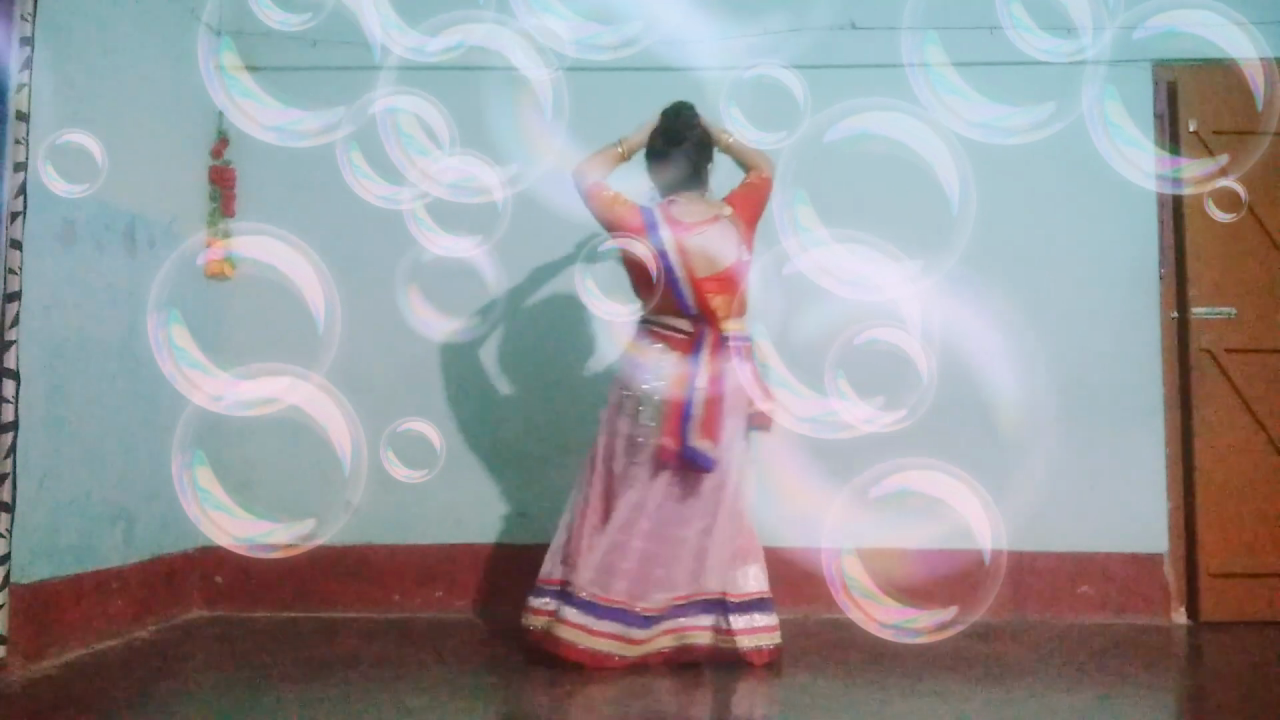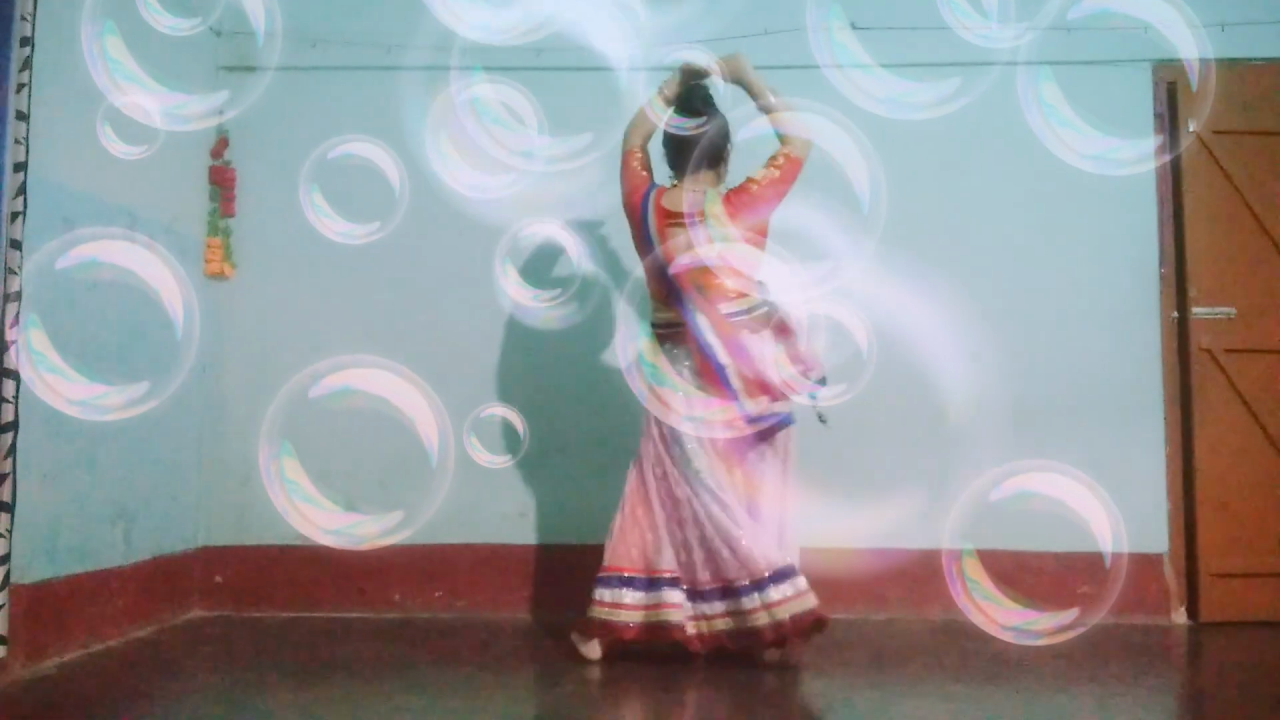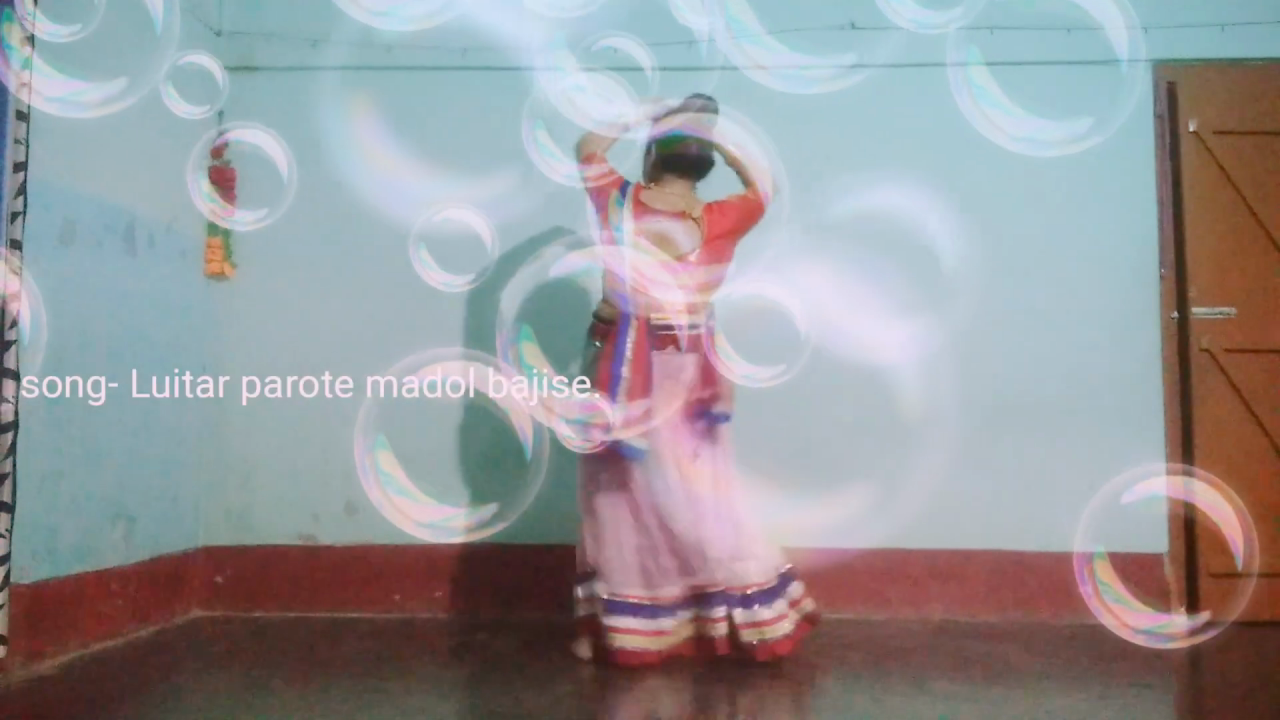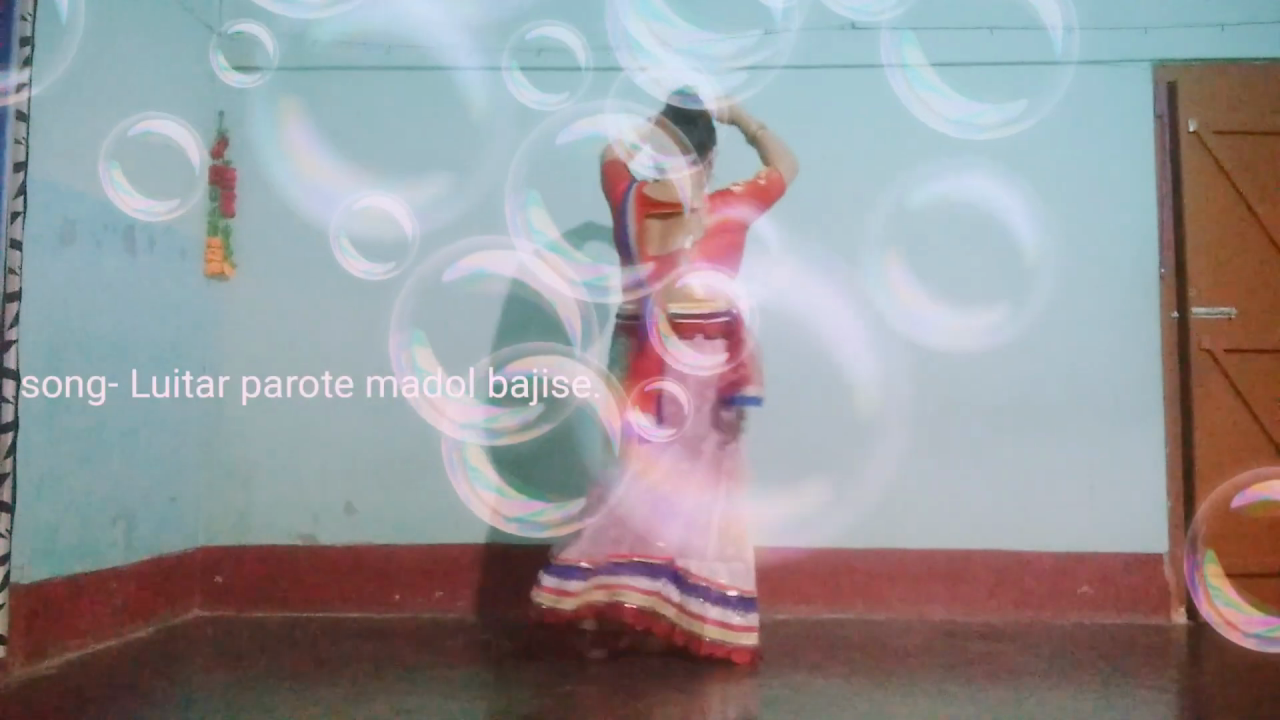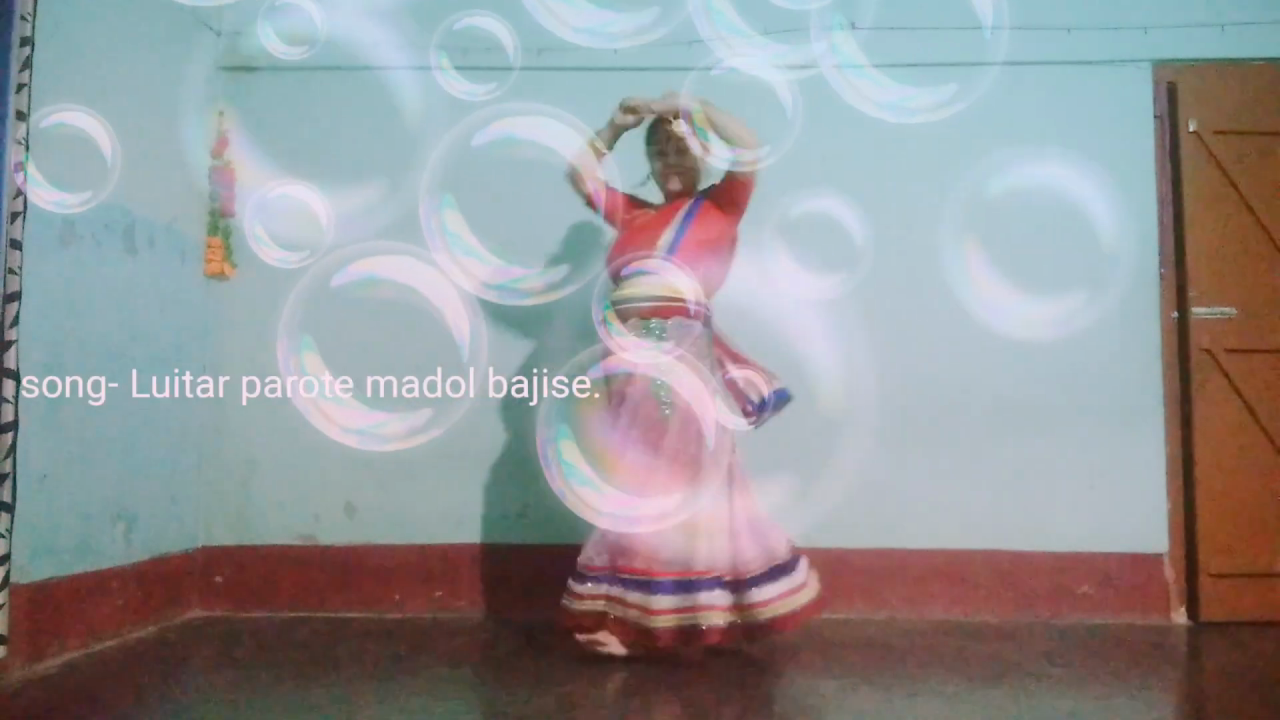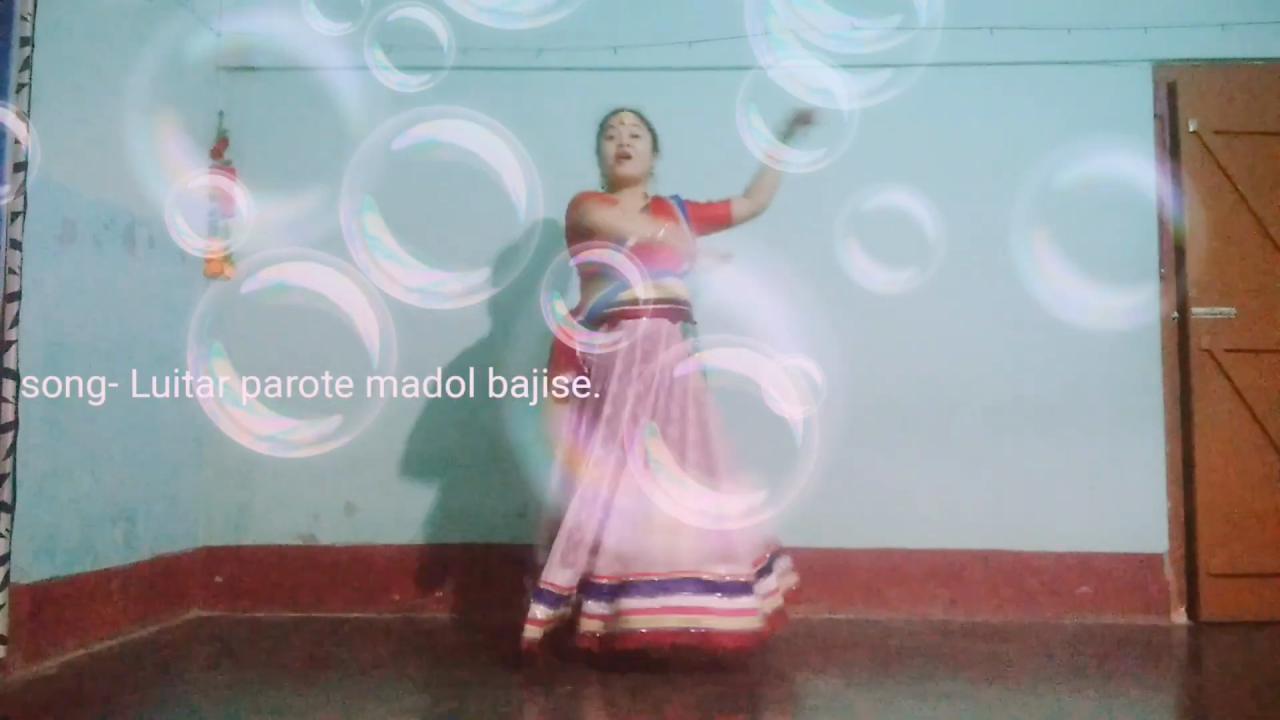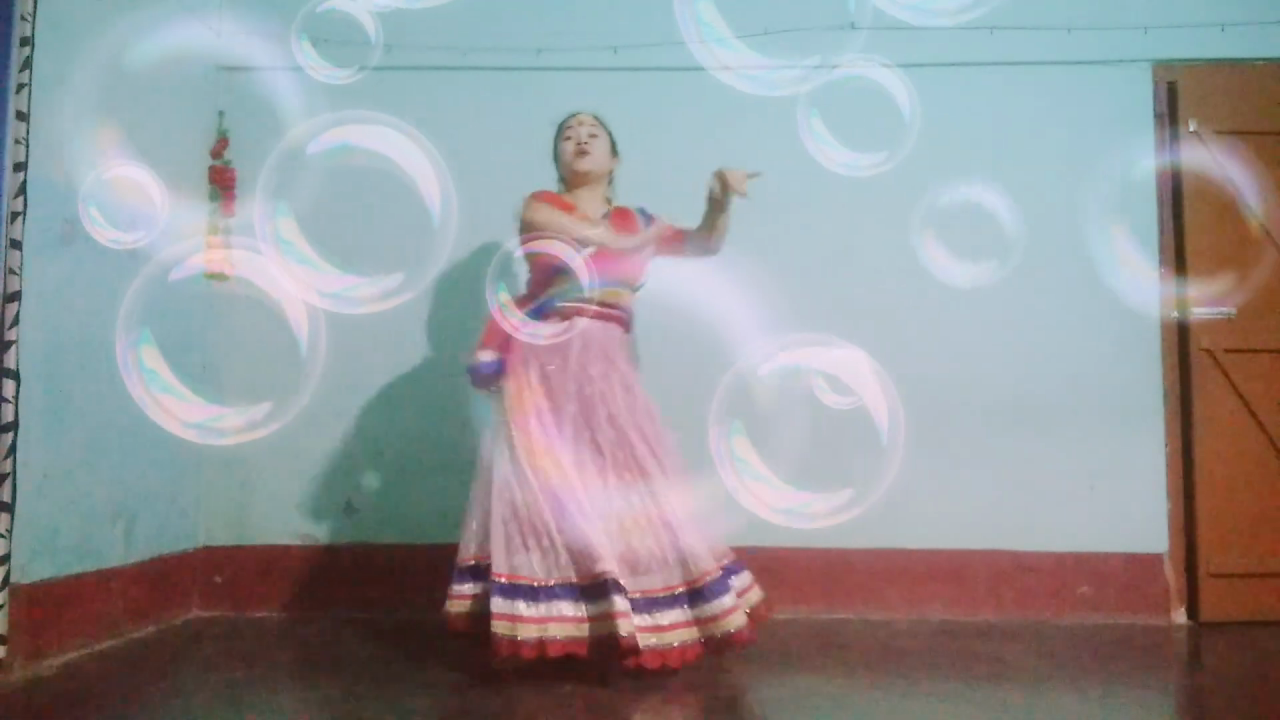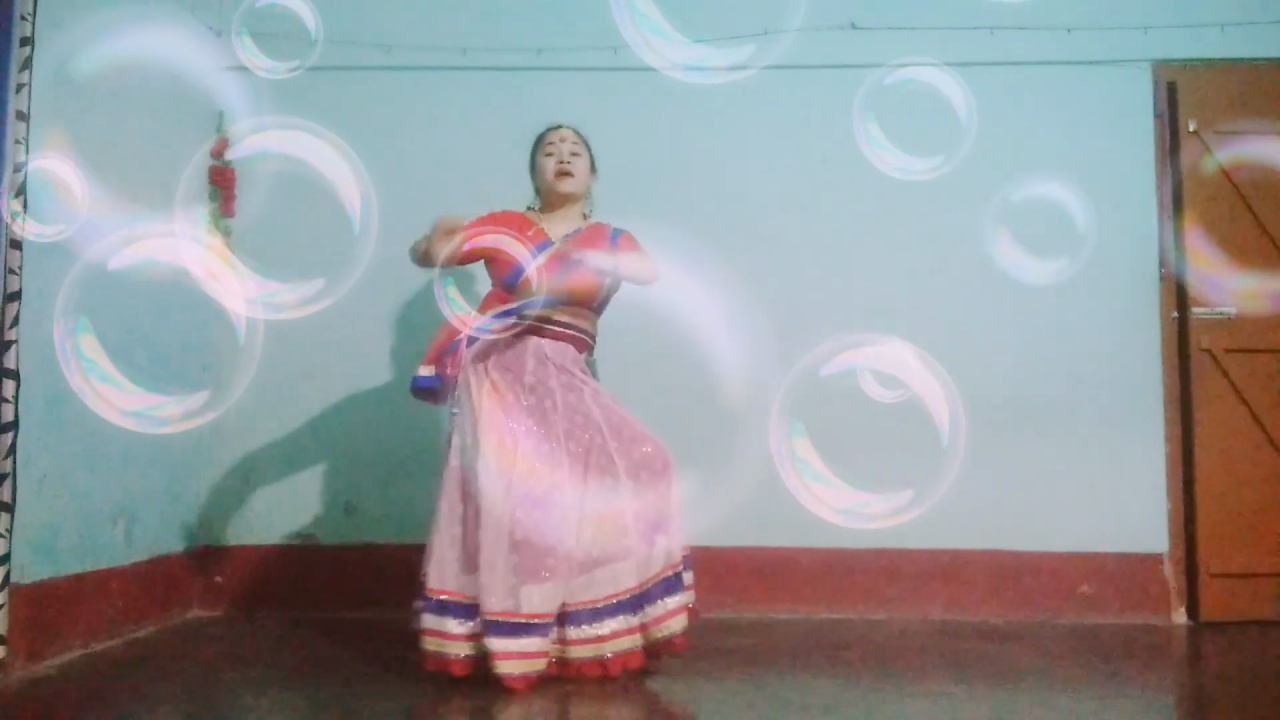
dt=0.5s
person 1, frame 1
left shoulder: (642, 226)
right shoulder: (737, 218)
left elbow: (584, 177)
right elbow: (763, 166)
left wrist: (635, 141)
right wrist: (714, 133)
left hip: (655, 379)
right hip: (721, 384)
left knee: (623, 509)
right knee: (715, 511)
left ankle: (598, 633)
right ankle: (749, 634)
person 1, frame 2
left shoulder: (644, 203)
right shoulder: (743, 209)
left elbow: (632, 142)
right elbow: (798, 146)
left wrist: (670, 91)
right wrist: (751, 85)
left hip: (683, 371)
right hip: (751, 367)
left knee: (663, 493)
right knee: (753, 495)
left ankle: (602, 629)
right ankle: (766, 625)
person 1, frame 3
left shoulder: (616, 204)
right shoulder: (716, 224)
left elbow: (587, 148)
right elbow: (761, 188)
left wrist: (652, 117)
right wrist: (715, 137)
left hip: (616, 373)
right hip: (681, 377)
left knee: (616, 501)
right knee: (703, 500)
left ankle: (600, 630)
right ankle: (755, 629)
person 1, frame 4
left shoulder: (630, 198)
right shoulder: (729, 209)
left elbow: (615, 148)
right elbow: (786, 165)
left wrist: (669, 116)
right wrist: (742, 118)
left hip: (643, 363)
right hip: (708, 365)
left knee: (632, 484)
right knee: (708, 493)
left ankle: (609, 620)
right ankle: (717, 628)
person 1, frame 5
left shoulder: (720, 205)
right shoulder: (633, 214)
left elbow: (749, 145)
right elbow: (579, 172)
left wrist: (683, 107)
right wrist: (616, 127)
left hip: (677, 355)
left knee: (665, 488)
right knee: (686, 488)
left ankle: (638, 624)
person 1, frame 6
left shoulder: (679, 211)
right shoulder: (584, 205)
left elbow: (751, 203)
right elbow: (607, 219)
left wrist: (784, 142)
right wrist: (679, 239)
left hip: (670, 359)
right hip: (607, 362)
left knee: (682, 476)
right knee: (601, 483)
left ankle: (676, 615)
right ankle: (595, 610)
person 1, frame 7
left shoulder: (636, 223)
right shoulder: (546, 205)
left elbow: (704, 243)
right elbow: (538, 220)
left wrist: (718, 197)
right wrist: (631, 243)
left hip: (608, 363)
right hip: (544, 358)
left knee: (635, 477)
right knee: (545, 478)
left ankle: (635, 620)
right ankle: (545, 620)
person 1, frame 8
left shoulder: (611, 240)
right shoulder: (507, 226)
left elbow: (649, 272)
right elbow: (432, 249)
left wrist: (594, 259)
right wrist: (438, 244)
left hip: (566, 379)
right hip: (498, 371)
left knee: (635, 467)
right knee: (502, 491)
left ankle: (588, 631)
right ankle: (500, 642)
